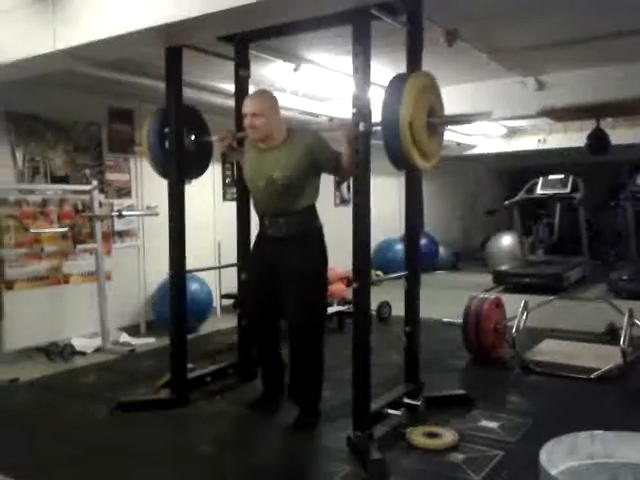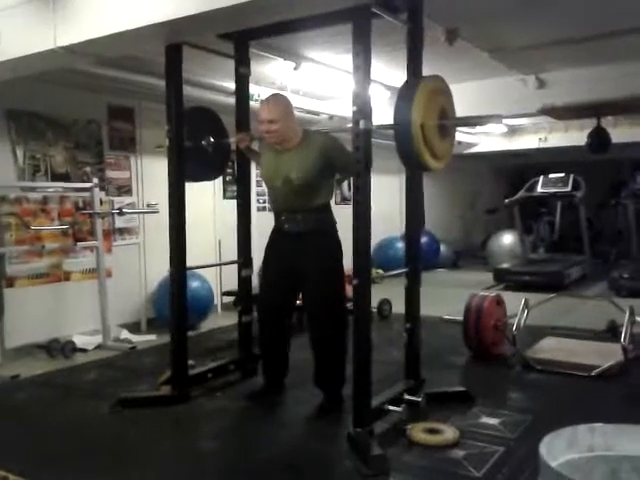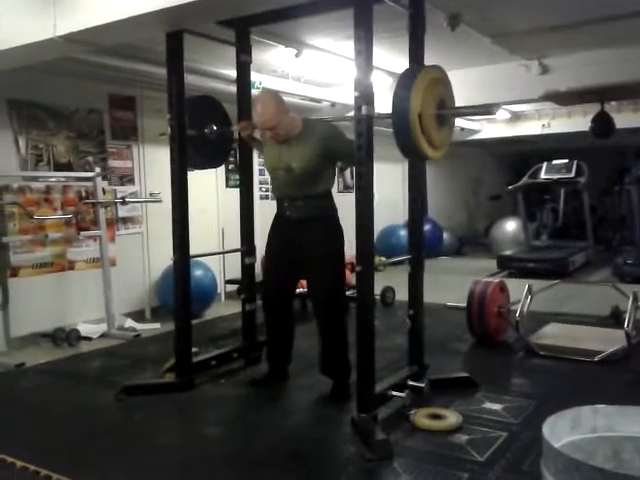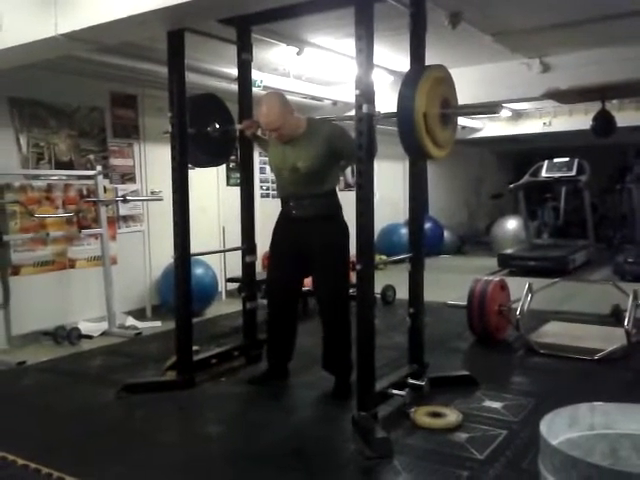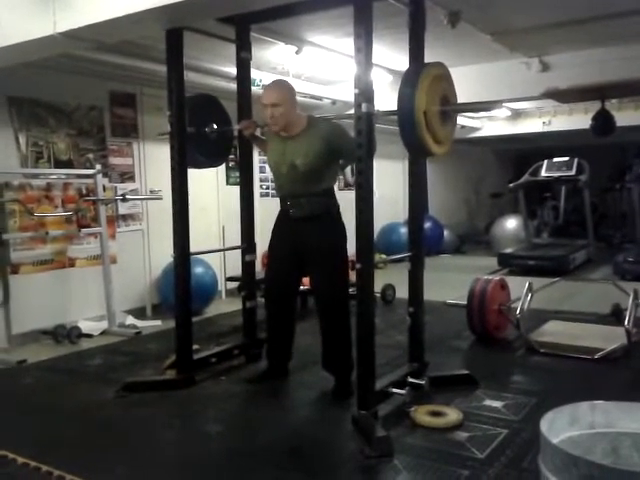
dt=1s
person 1, frame 1
left shoulder: (307, 142)
right shoulder: (250, 145)
left elbow: (344, 171)
left wrist: (351, 142)
right wrist: (230, 150)
left hip: (302, 240)
right hip: (266, 239)
left knee: (303, 326)
right knee: (259, 320)
left ankle: (307, 404)
right ankle: (272, 389)
person 1, frame 2
left shoulder: (322, 144)
right shoulder: (267, 147)
left elbow: (355, 170)
right wrist: (247, 150)
left hip: (317, 236)
right hip: (281, 235)
left knee: (324, 318)
right knee: (269, 311)
left ankle: (332, 391)
right ankle: (273, 381)
person 1, frame 3
left shoulder: (322, 133)
right shoulder: (269, 137)
left elbow: (356, 157)
right wrist: (249, 139)
left hip: (319, 222)
right hip: (284, 222)
left knee: (328, 303)
right knee: (273, 298)
left ankle: (339, 377)
right ankle: (277, 367)
person 1, frame 4
left shoulder: (327, 133)
right shoulder: (274, 137)
left elbow: (360, 154)
left wrist: (335, 170)
right wrist: (254, 137)
left hip: (325, 221)
right hip: (288, 221)
left knee: (332, 301)
right knee: (278, 296)
left ankle: (341, 374)
right ankle: (277, 365)
person 1, frame 5
left shoulder: (326, 131)
right shoulder: (273, 133)
left elbow: (360, 154)
left wrist: (334, 169)
right wrist: (252, 137)
left hip: (322, 221)
right hip: (287, 220)
left knee: (331, 301)
right knee: (276, 295)
left ankle: (341, 375)
right ankle: (277, 364)
